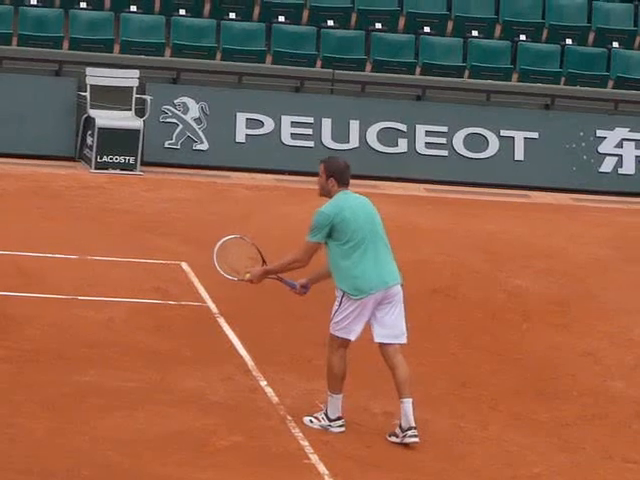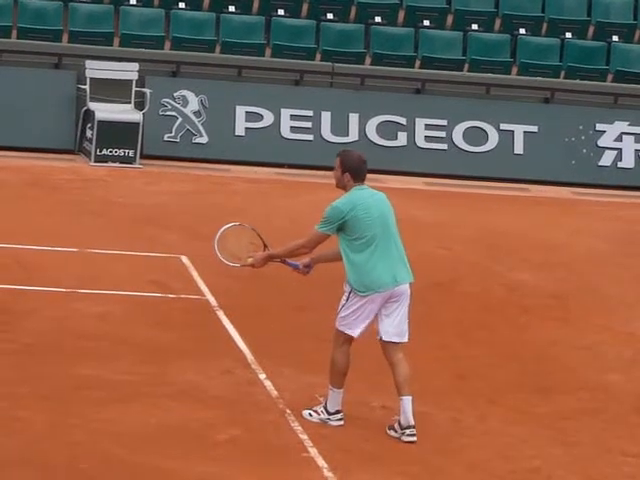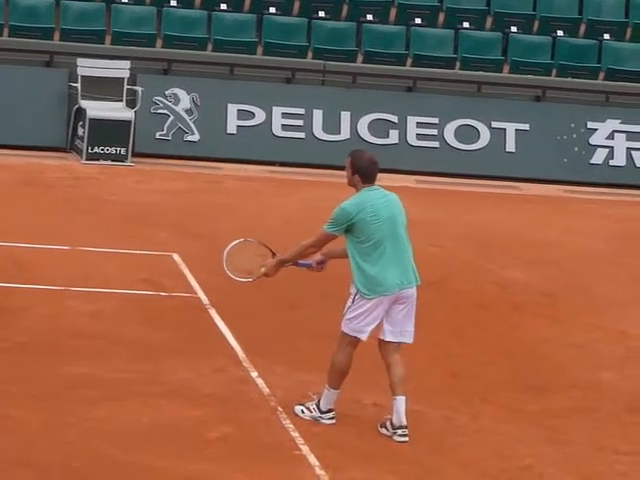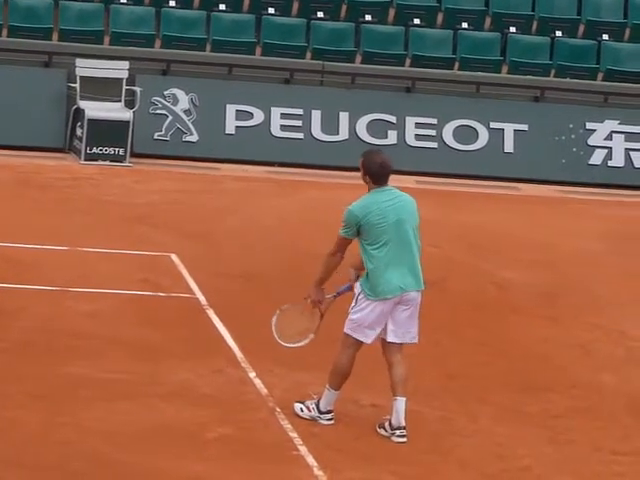
dt=1s
person 1, frame 1
left shoulder: (327, 212)
right shoulder: (364, 203)
left elbow: (301, 259)
left wrist: (264, 271)
right wrist: (311, 281)
left hip: (359, 289)
right hip: (390, 284)
left knee: (337, 346)
right knee: (393, 351)
left ankle: (333, 416)
right ankle: (408, 424)
person 1, frame 2
left shoulder: (342, 207)
right shoulder: (381, 198)
left elbow: (306, 244)
left wrist: (268, 256)
right wrist: (315, 261)
left hip: (367, 286)
right hip: (399, 282)
left knee: (342, 341)
right knee: (394, 350)
left ankle: (332, 409)
right ankle: (406, 422)
person 1, frame 3
left shoulder: (350, 208)
right shoulder: (393, 199)
left elbow: (314, 245)
left wrist: (279, 262)
right wrist: (329, 255)
left hip: (373, 288)
right hip: (406, 285)
left knee: (346, 344)
right knee: (391, 351)
left ankle: (325, 408)
right ankle: (399, 422)
person 1, frame 4
left shoulder: (358, 210)
right shoulder: (409, 202)
left elbow: (336, 254)
left wrist: (317, 286)
left hip: (378, 289)
right hip: (411, 287)
left knee: (349, 346)
right knee: (394, 352)
left ankle: (324, 408)
right ankle: (398, 423)
